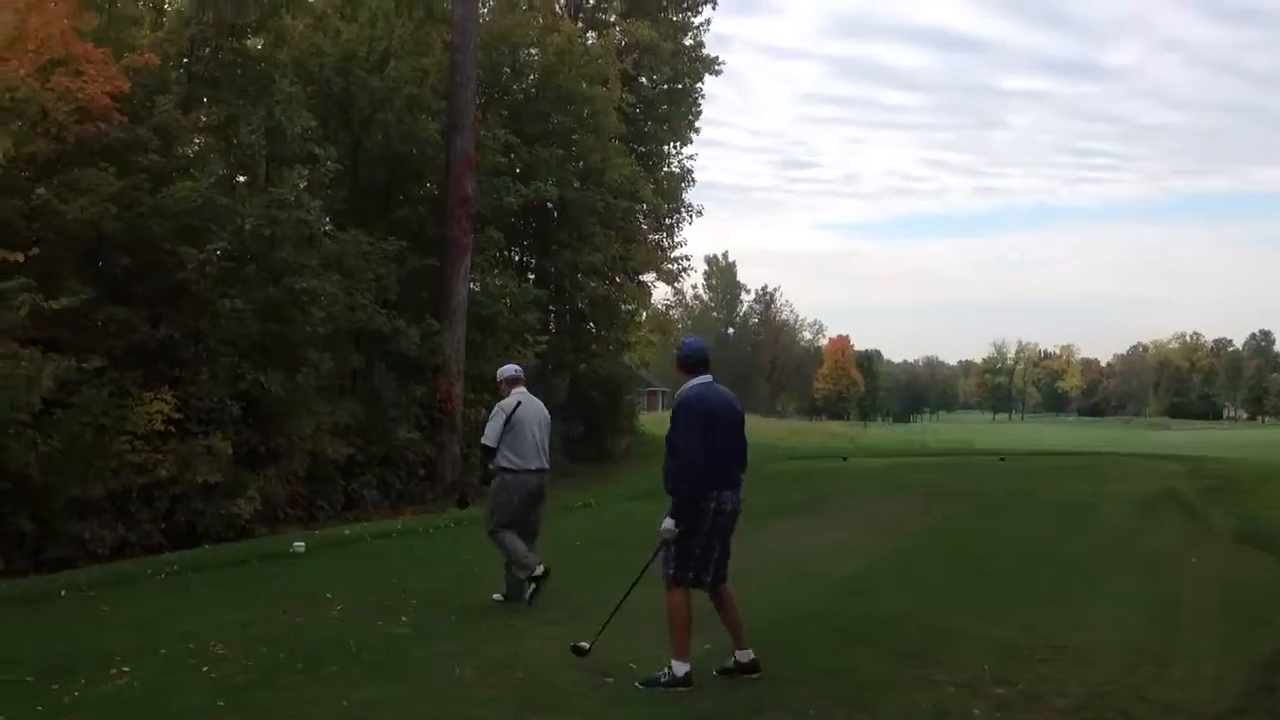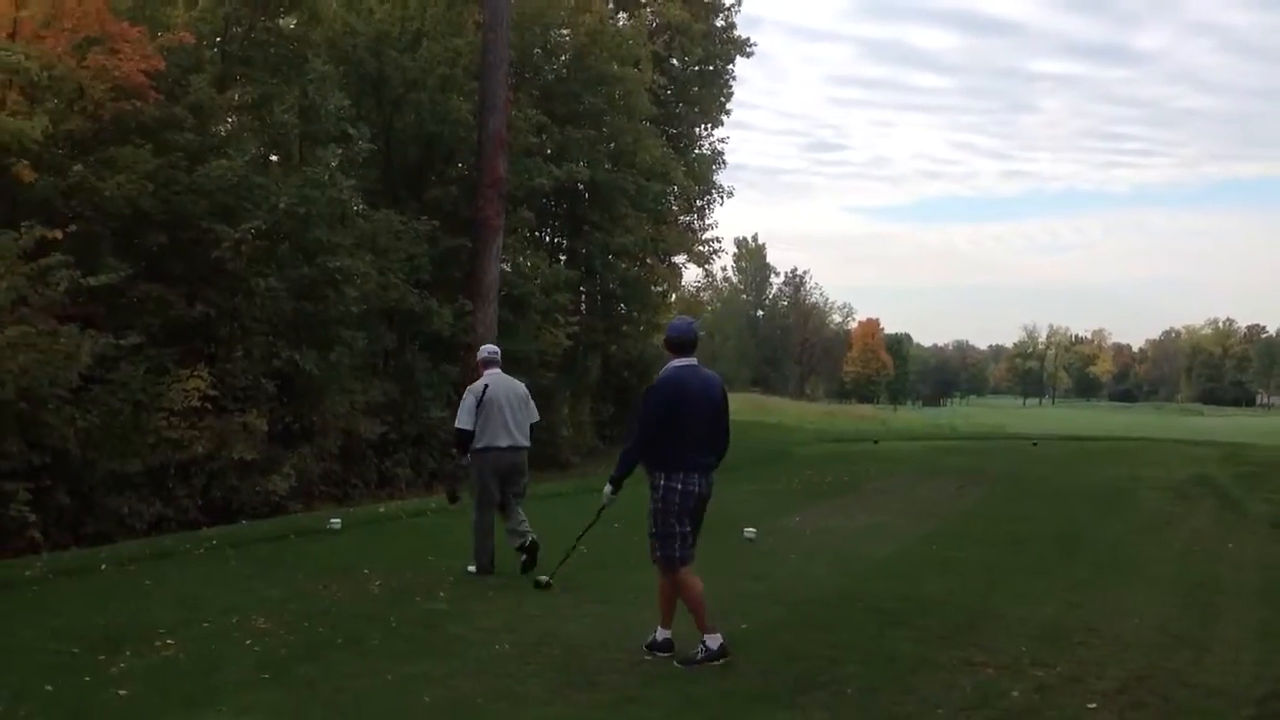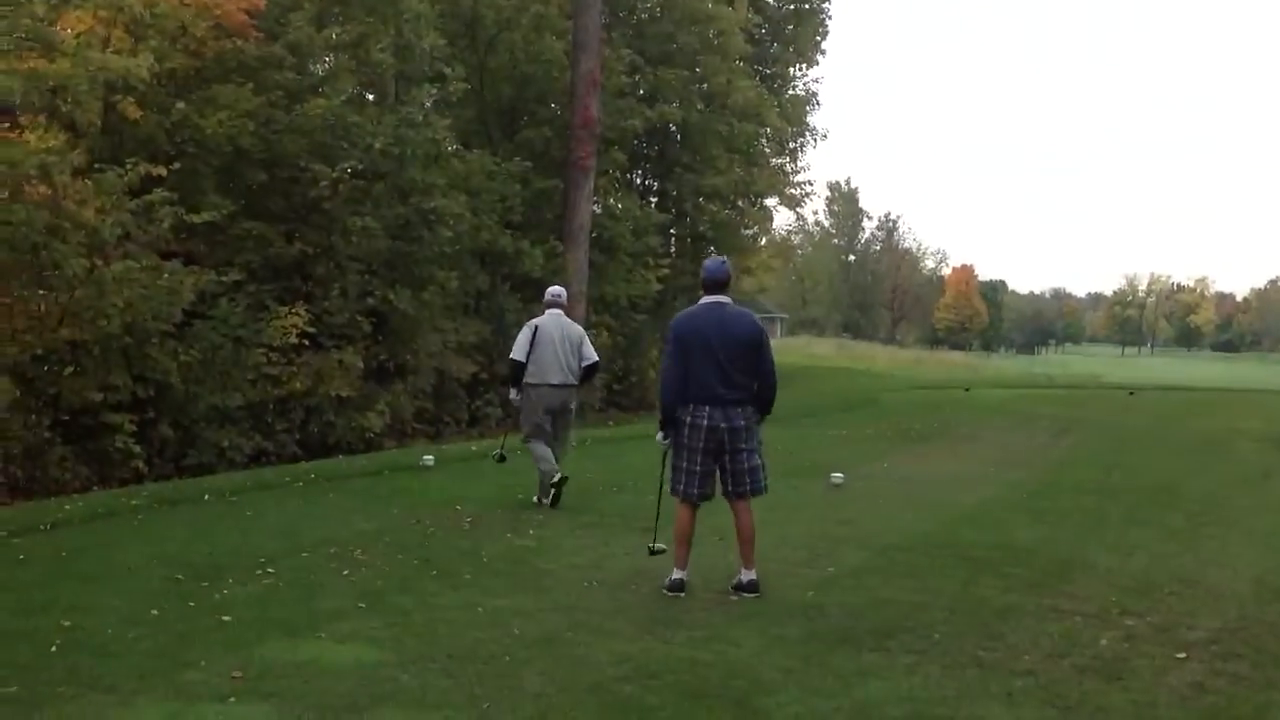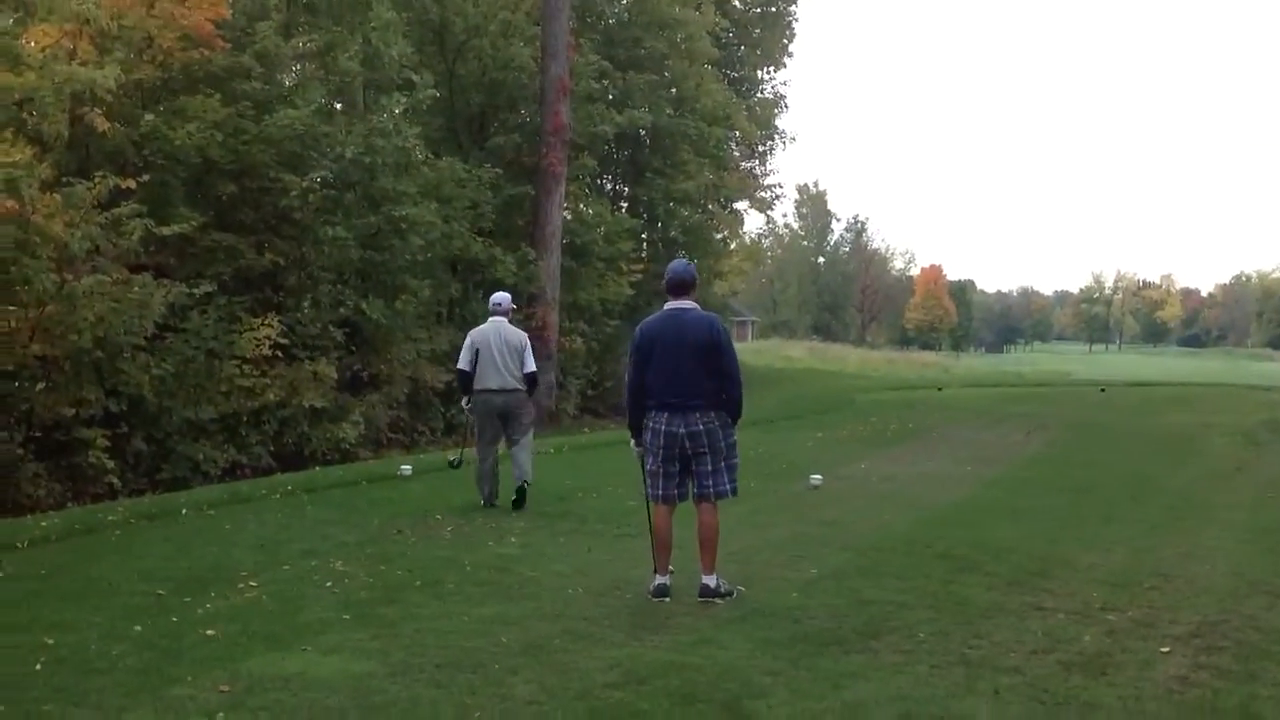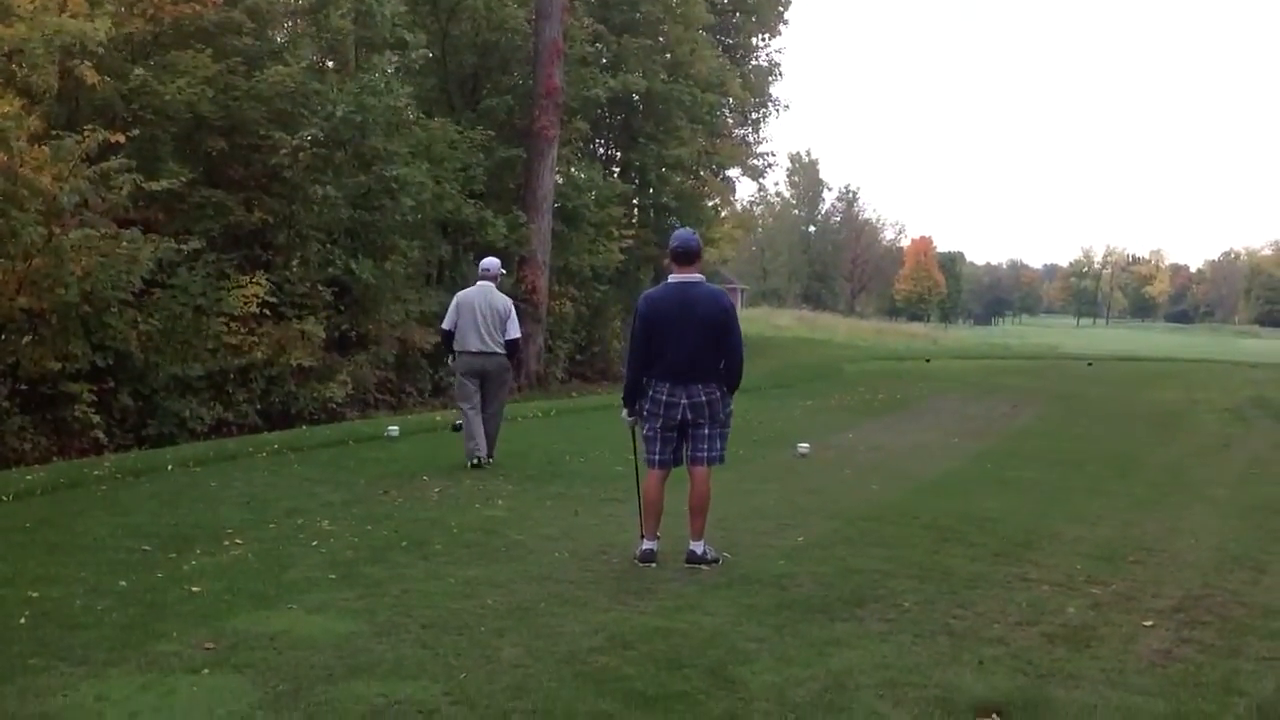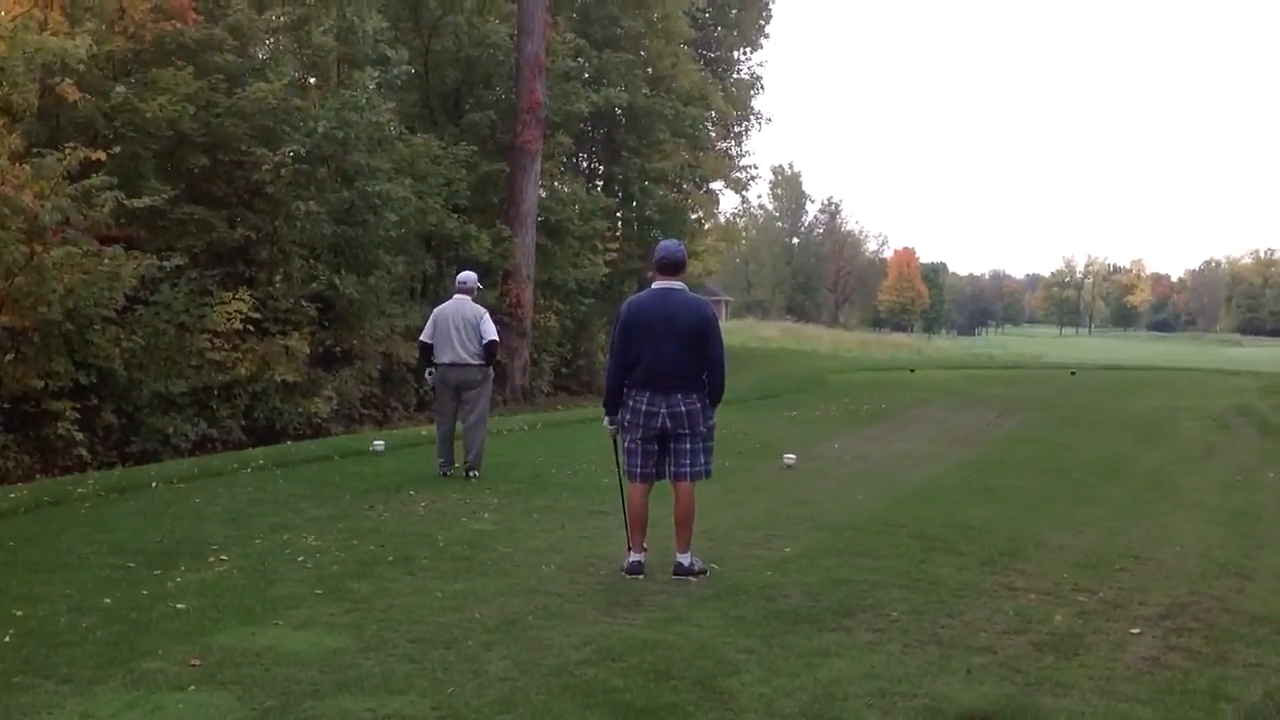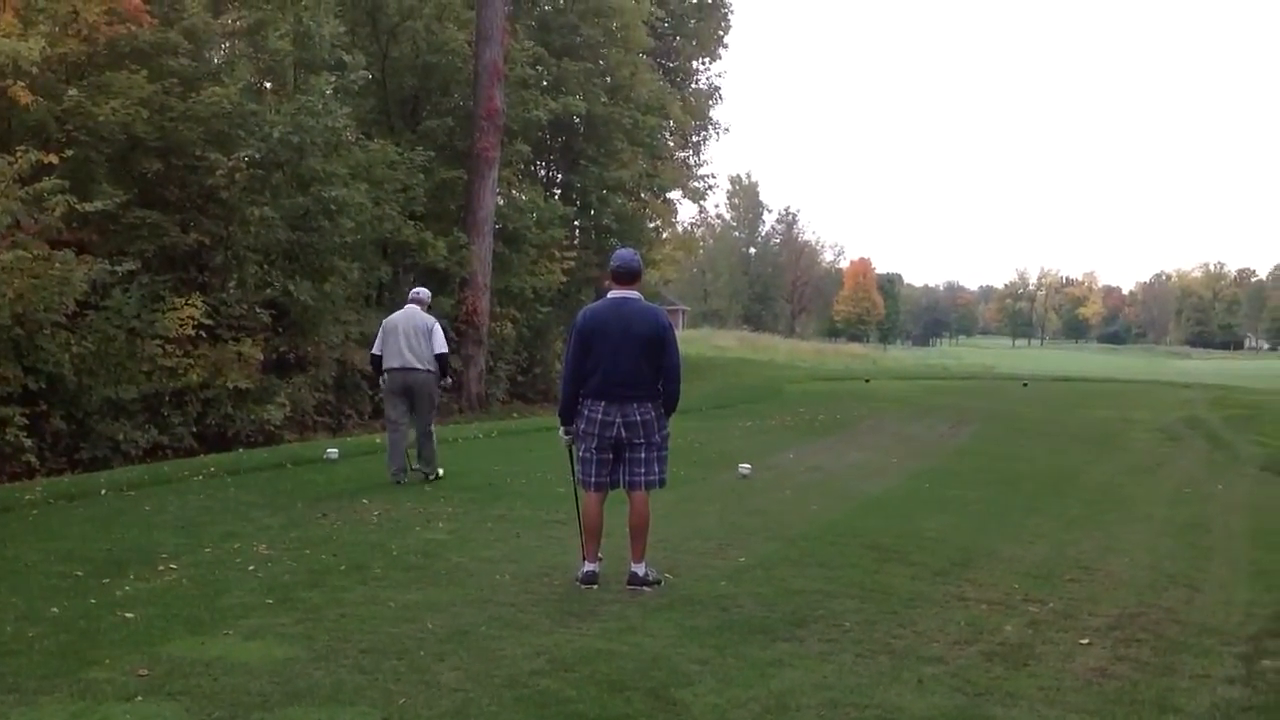
dt=0.7s
person 1, frame 1
left shoulder: (689, 401)
right shoulder: (727, 398)
left elbow: (688, 464)
right elbow: (739, 453)
left wrist: (675, 514)
left hip: (702, 502)
right hip: (727, 496)
left knee: (676, 580)
right knee: (715, 580)
left ankle: (679, 668)
right ankle: (744, 656)
person 1, frame 2
left shoulder: (664, 384)
right shoulder: (714, 383)
left elbow: (641, 439)
right elbow: (723, 438)
left wrist: (616, 480)
left hip: (671, 480)
right hip: (701, 480)
left knee: (677, 564)
right knee: (673, 558)
left ankle: (712, 640)
right ankle: (663, 635)
person 1, frame 3
left shoulder: (683, 322)
right shoulder: (749, 322)
left elbow: (671, 378)
right elbow: (767, 377)
left wrist: (666, 423)
right wrist: (759, 414)
left hip: (696, 416)
right hip: (738, 417)
left knee: (687, 500)
right knee: (741, 500)
left ankle: (678, 574)
right ankle: (749, 575)
person 1, frame 4
left shoulder: (647, 329)
right shoulder: (711, 324)
left elbow: (635, 384)
right elbow: (731, 378)
left wrist: (636, 431)
right wrist: (731, 419)
left hip: (661, 423)
right hip: (706, 421)
left knee: (662, 504)
right knee: (707, 503)
left ankle: (661, 580)
right ankle: (709, 581)
person 1, frame 5
left shoulder: (651, 300)
right shoulder: (719, 299)
left elbow: (637, 356)
right elbow: (734, 353)
left wrist: (631, 401)
right wrist: (728, 390)
left hip: (660, 393)
right hip: (706, 393)
left knee: (655, 470)
right knee: (700, 470)
left ankle: (648, 545)
right ankle: (697, 547)
person 1, frame 6
left shoulder: (632, 307)
right shoulder: (701, 309)
left elbow: (617, 362)
right elbow: (716, 364)
left wrist: (611, 409)
right wrist: (711, 403)
left hip: (640, 402)
right hip: (688, 403)
left knee: (639, 482)
right knee: (684, 483)
left ankle: (636, 557)
right ankle: (684, 559)
person 1, frame 7
left shoulder: (588, 316)
right shoulder: (657, 318)
left elbow: (572, 372)
right elbow: (671, 373)
left wrist: (566, 419)
right wrist: (666, 412)
left hip: (596, 411)
right hip: (643, 413)
left knee: (593, 492)
right knee: (639, 492)
left ankle: (590, 567)
right ankle: (638, 569)
person 2, frame 1
left shoulder: (505, 407)
right shoulder: (541, 407)
left elbow: (487, 446)
left wrist: (491, 463)
left hip: (512, 477)
right hip: (539, 476)
left knee: (499, 528)
right knee: (525, 533)
left ankle: (532, 568)
right ankle: (514, 589)
person 2, frame 2
left shoulder: (475, 389)
right shoulder: (519, 386)
left elbow: (464, 429)
right elbow: (532, 423)
left wrist: (462, 451)
left hip: (487, 455)
right hip: (518, 454)
left knee: (485, 508)
right knee: (512, 504)
left ankle: (484, 563)
right ankle: (526, 539)
person 2, frame 3
left shoulder: (533, 326)
right shoulder: (577, 330)
left elbow: (517, 361)
right elbow: (593, 364)
left wrist: (514, 387)
right wrist: (575, 382)
left hip: (537, 391)
right hip: (566, 393)
left knee: (536, 438)
right knee: (557, 443)
left ankle: (553, 476)
right ankle: (547, 493)
person 2, frame 4
left shoulder: (475, 335)
right shoulder: (520, 336)
left elbow: (463, 370)
right elbow: (531, 373)
left wrist: (466, 395)
right wrist: (527, 395)
left hip: (485, 398)
right hip: (515, 397)
left knee: (487, 448)
right knee: (520, 443)
left ankle: (489, 497)
right ankle: (522, 480)
person 2, frame 5
left shoulder: (461, 297)
right shoulder: (505, 302)
left elbow: (447, 330)
right elbow: (513, 340)
left wrist: (452, 352)
right wrist: (510, 361)
left hip: (467, 360)
right hip: (496, 361)
left knee: (470, 408)
right knee: (491, 410)
left ankle: (476, 454)
right ankle: (487, 455)
person 2, frame 6
left shoulder: (439, 311)
right shoulder: (480, 312)
left elbow: (425, 343)
right elbow: (492, 343)
left wrist: (428, 367)
right wrist: (488, 365)
left hip: (445, 372)
right hip: (474, 372)
left knee: (445, 421)
right knee: (474, 421)
left ankle: (445, 466)
right ankle: (472, 467)
person 2, frame 7
left shoulder: (389, 321)
right shoulder: (430, 321)
left elbow: (376, 354)
right elbow: (441, 354)
left wrist: (381, 374)
right wrist: (444, 375)
left hip: (394, 377)
right hip: (423, 377)
left knee: (396, 427)
right knee: (425, 426)
left ankle: (398, 474)
right ankle: (429, 470)
